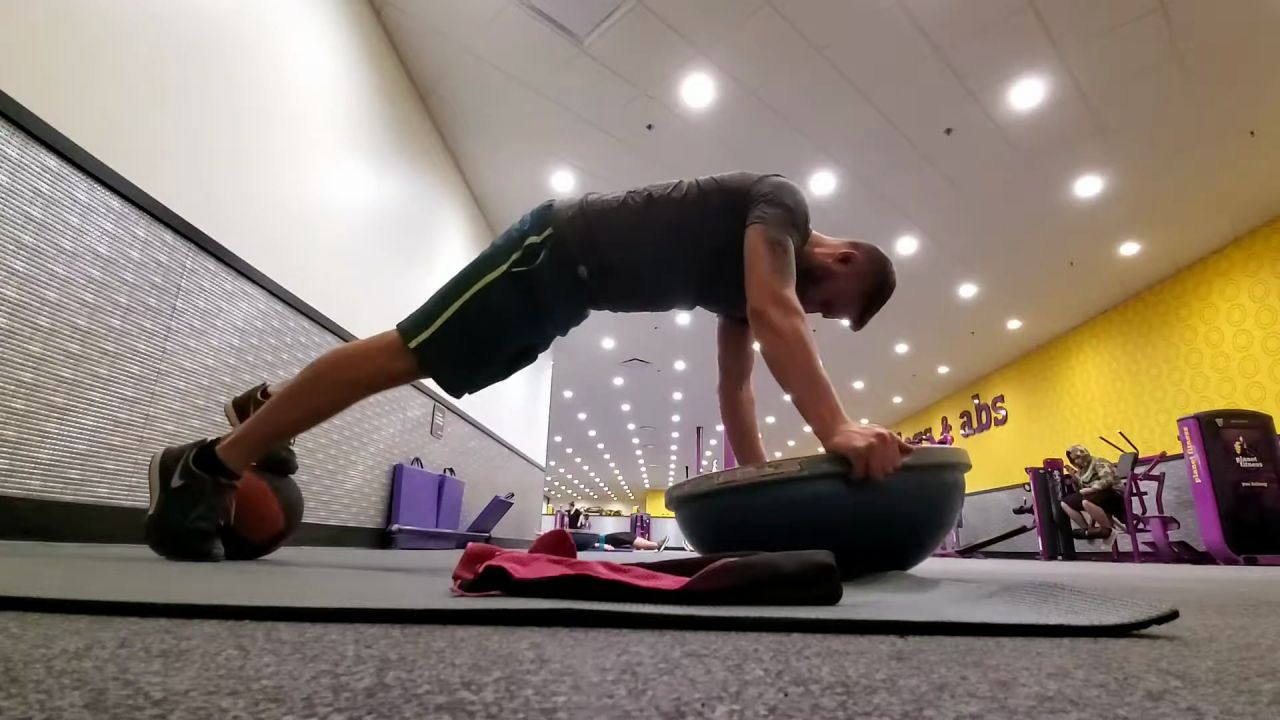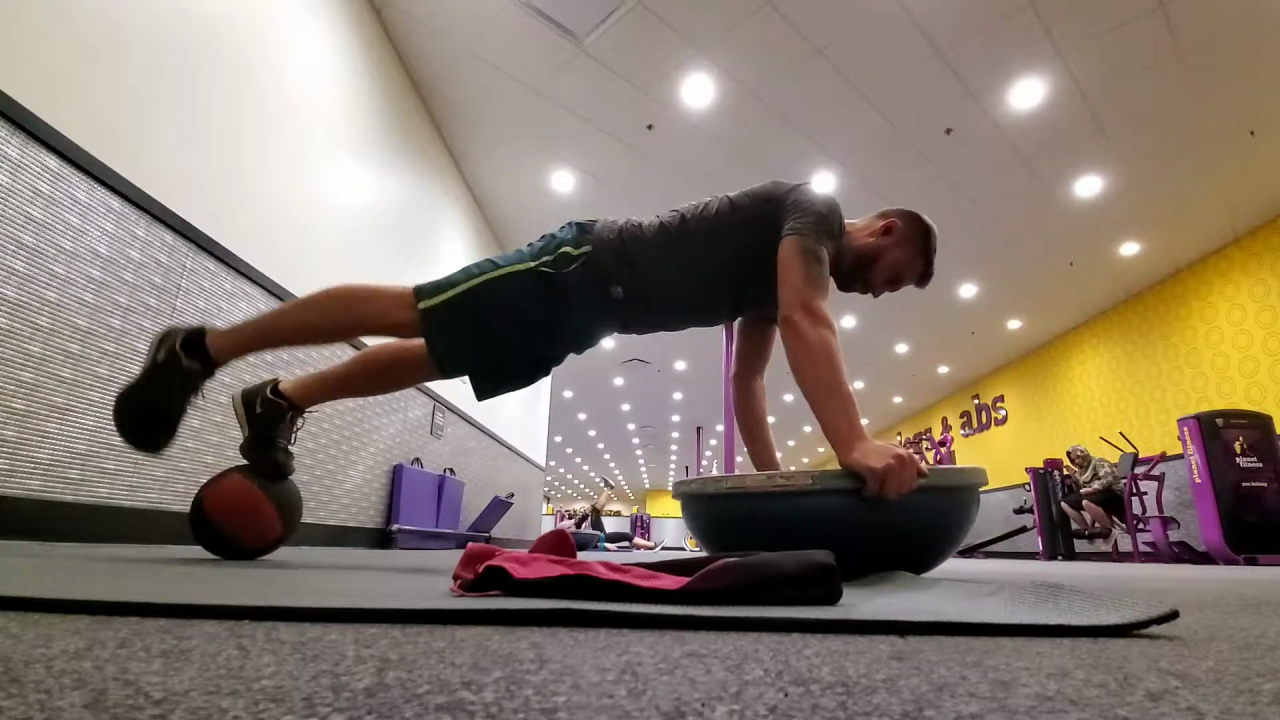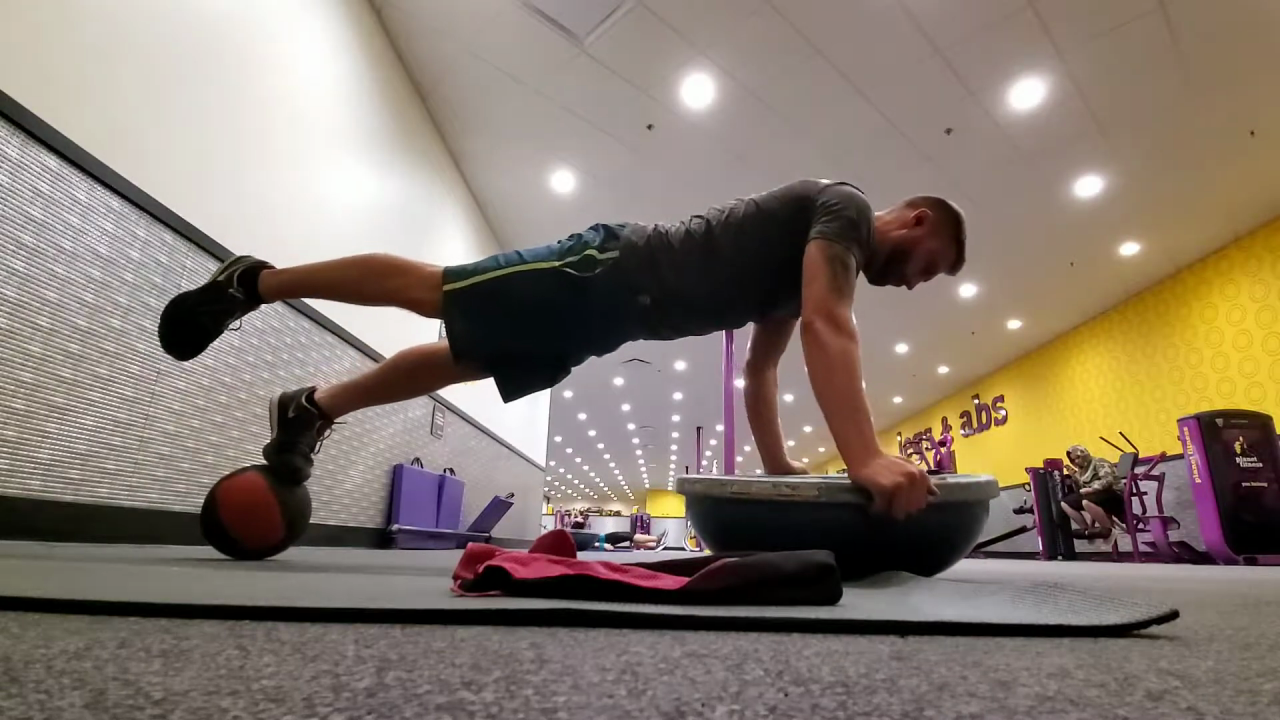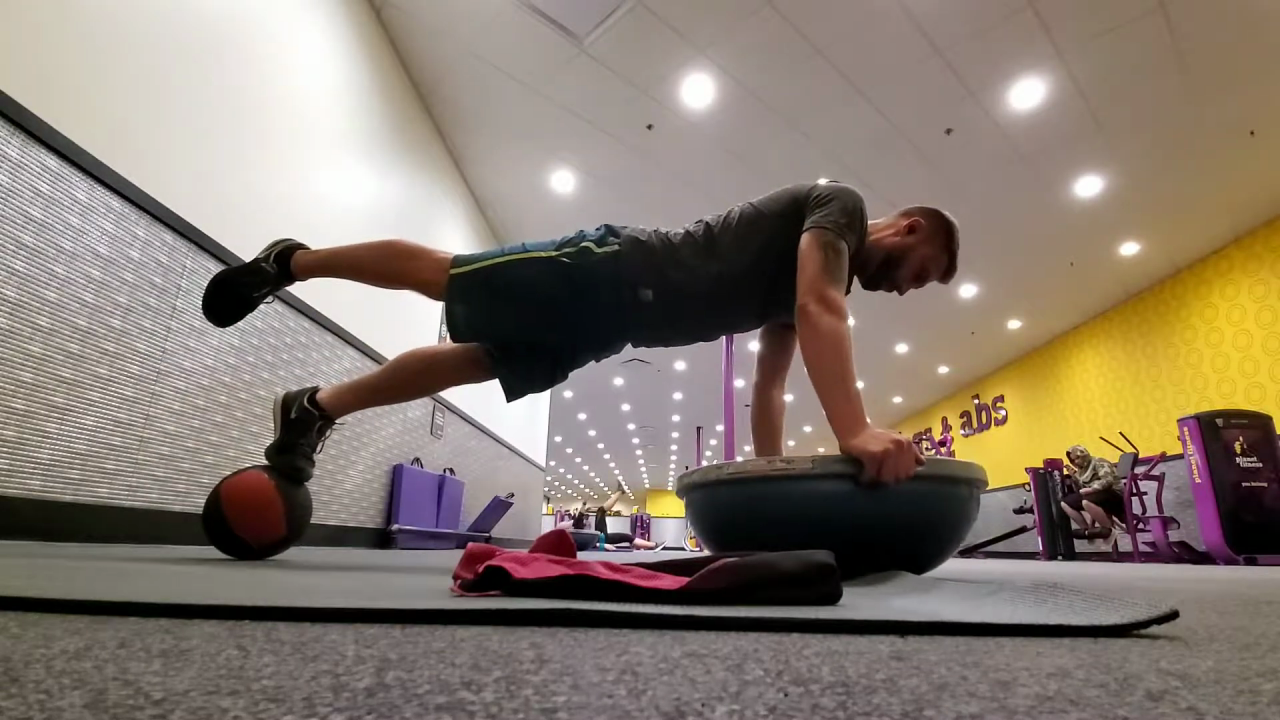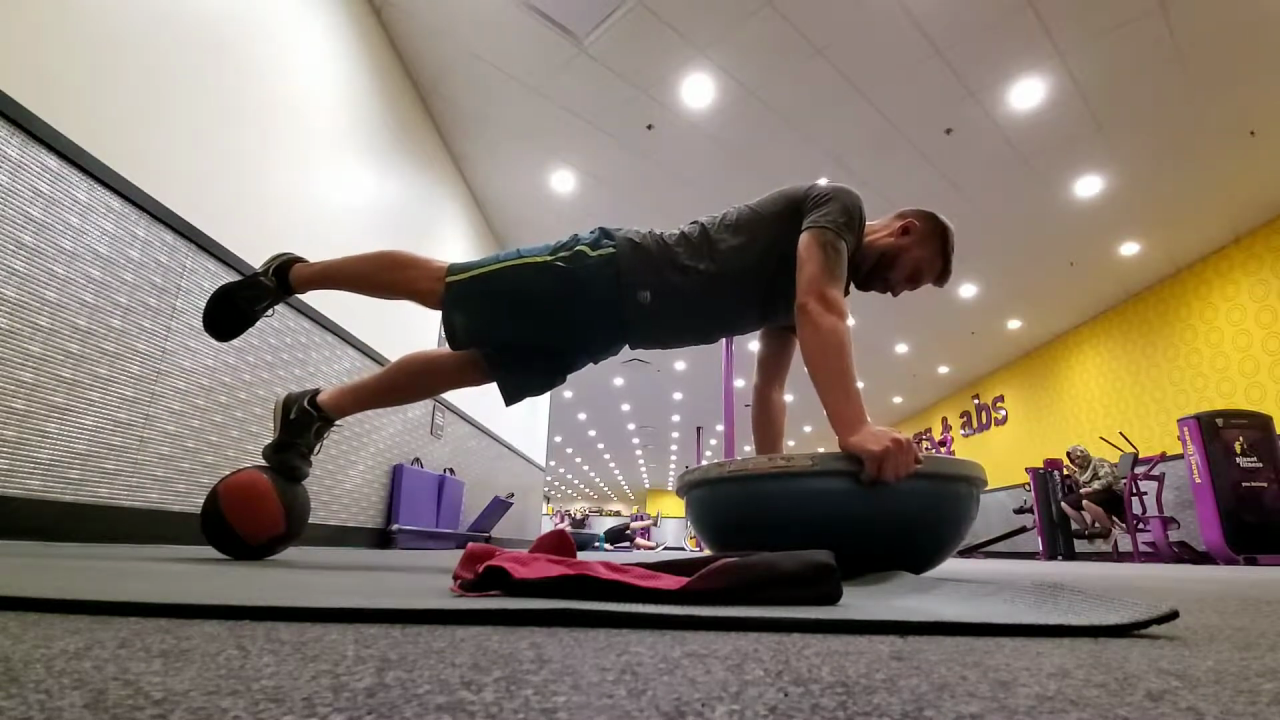
dt=1s
person 1, frame 1
left shoulder: (742, 276)
right shoulder: (781, 205)
left elbow: (735, 384)
right elbow: (775, 313)
right wrist: (836, 428)
left hip: (571, 287)
right hip: (554, 252)
left knee: (414, 359)
right knee: (402, 352)
left ankle: (265, 406)
right ankle: (206, 465)
person 1, frame 2
left shoulder: (789, 267)
right shoulder: (813, 212)
left elbow: (746, 376)
right elbow: (807, 323)
left wrist: (771, 474)
right wrist: (855, 446)
left hip: (591, 309)
right hip: (583, 269)
left knee: (434, 359)
right knee: (400, 309)
left ankle: (279, 401)
right ankle: (201, 350)
person 1, frame 3
left shoulder: (817, 262)
right shoulder: (843, 209)
left elbow: (759, 367)
right elbow: (828, 328)
left wrist: (778, 468)
right wrist: (866, 458)
left hip: (614, 315)
right hip: (609, 276)
left knee: (457, 362)
right knee: (427, 290)
left ankle: (313, 407)
right ankle: (255, 283)
person 1, frame 4
left shoulder: (811, 284)
right shoulder: (838, 207)
left elbow: (767, 383)
right elbow: (820, 308)
right wrist: (855, 431)
left hip: (613, 320)
right hip: (608, 276)
left knee: (464, 362)
right knee: (438, 274)
left ankle: (316, 406)
right ankle: (289, 261)
person 1, frame 5
left shoulder: (823, 278)
right shoulder: (837, 207)
left elbow: (768, 385)
right elbow: (819, 308)
right wrist: (856, 429)
left hip: (611, 324)
right hip: (605, 278)
left knee: (463, 367)
right knee: (436, 285)
left ankle: (316, 408)
right ankle: (288, 275)
